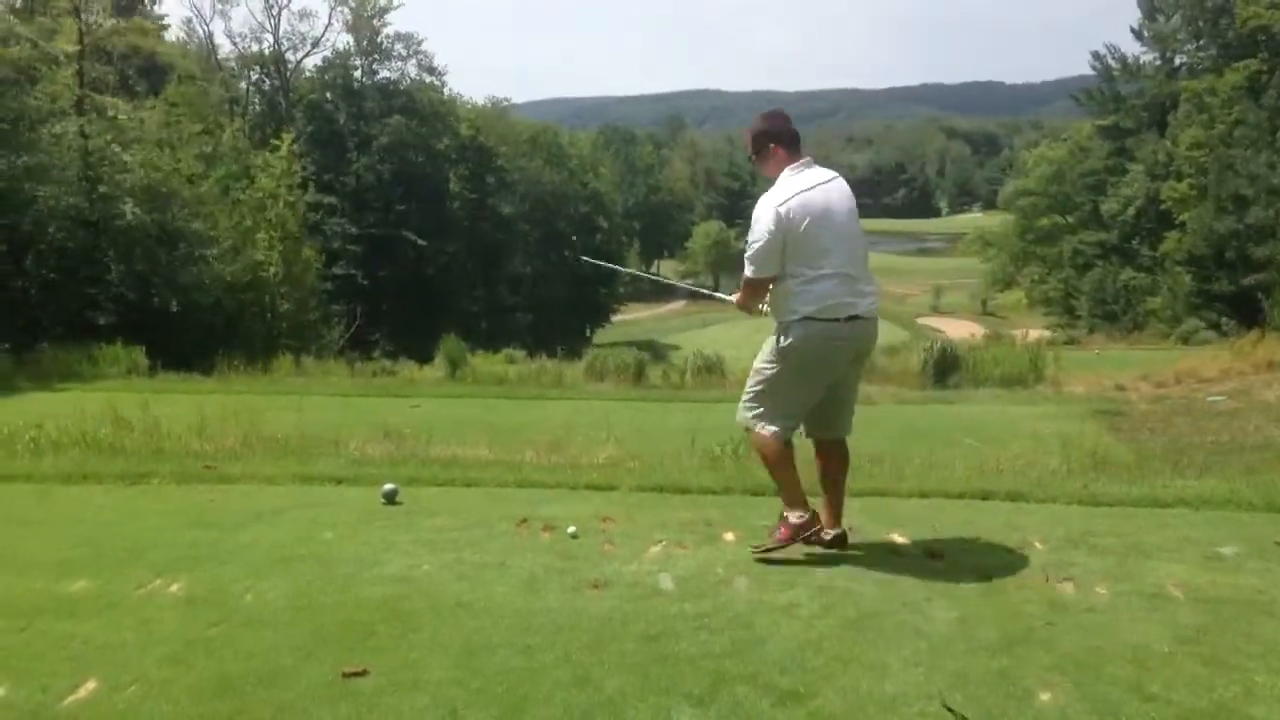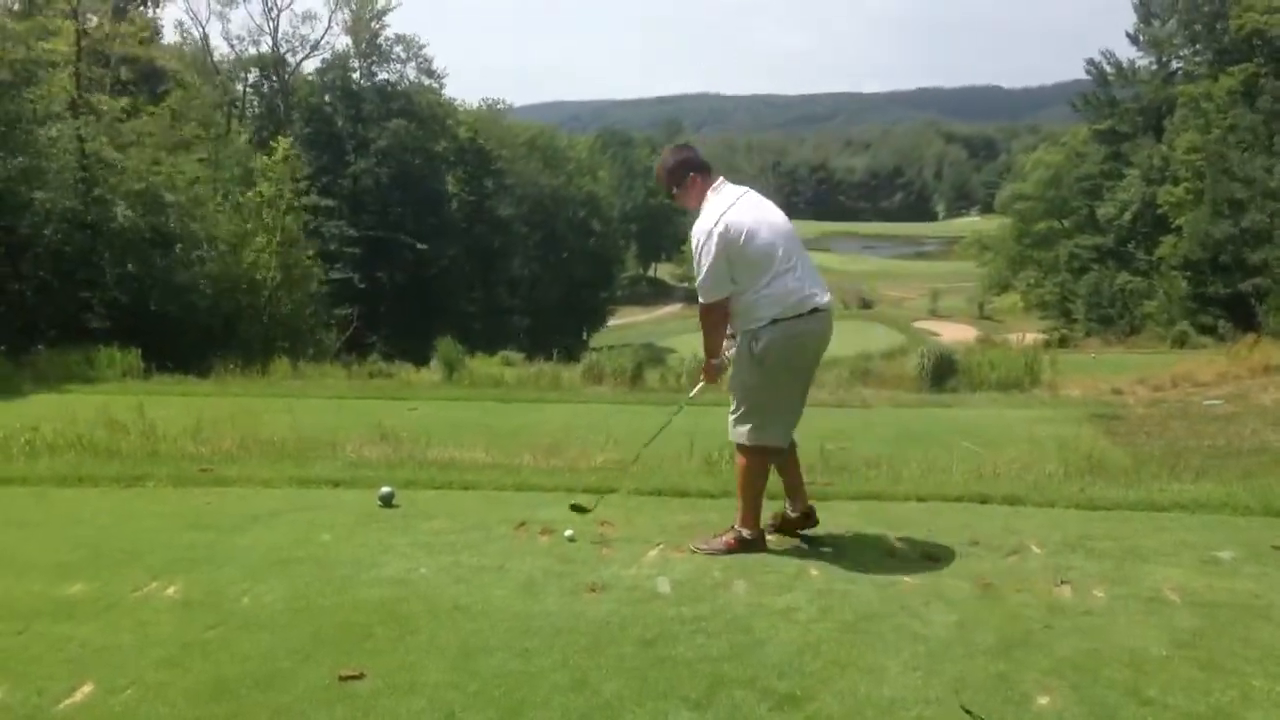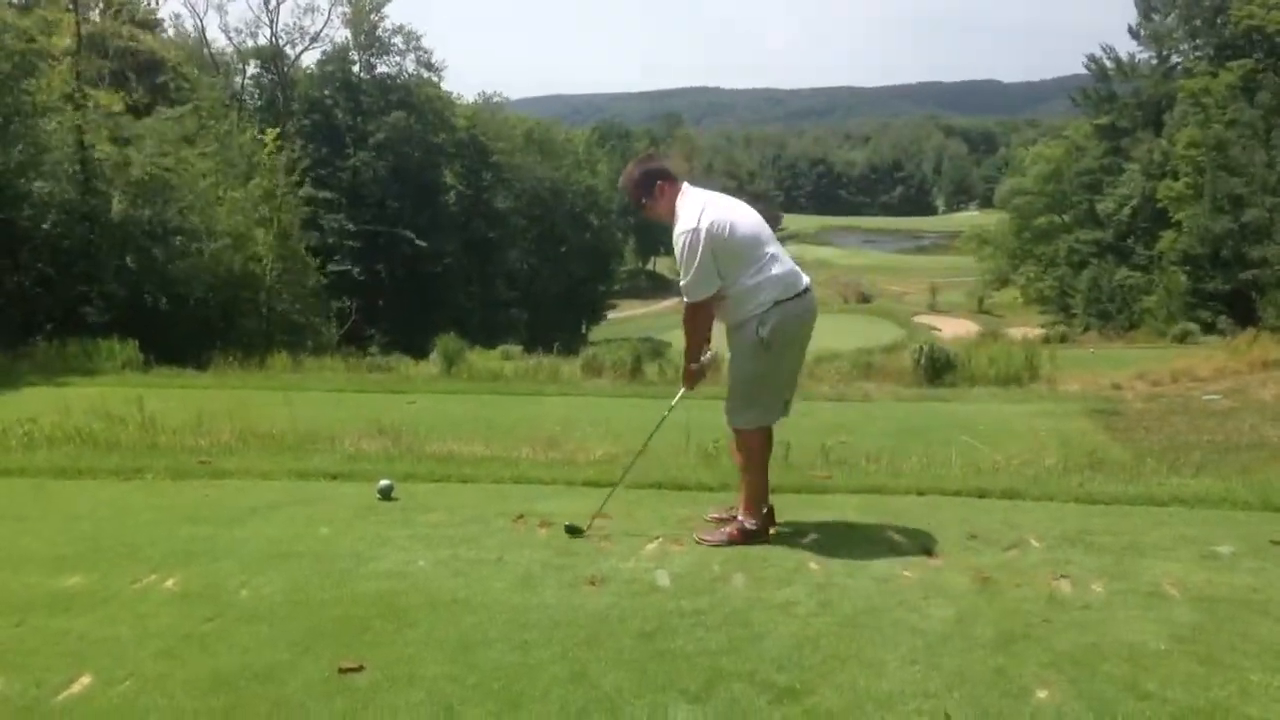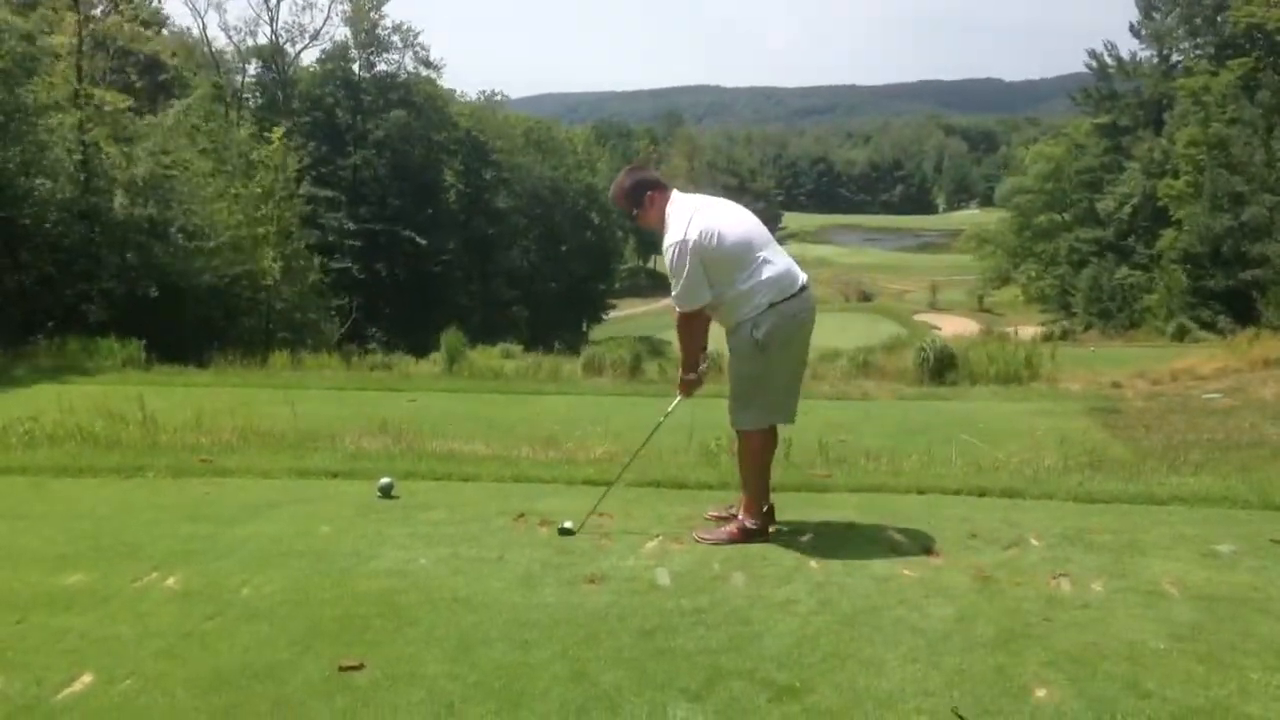
dt=0.5s
person 1, frame 1
left shoulder: (775, 203)
right shoulder: (837, 185)
left elbow: (757, 281)
left wrist: (745, 300)
right wrist: (779, 287)
left hip: (812, 328)
right hip: (860, 322)
left knee: (761, 416)
right knee: (830, 429)
left ankle: (797, 513)
right ankle: (831, 524)
person 1, frame 2
left shoulder: (709, 226)
right shoulder: (746, 198)
left elbow: (712, 304)
left wrist: (712, 356)
right wrist: (730, 334)
left hip: (777, 329)
right hip: (813, 317)
left knee: (752, 431)
right knee: (775, 424)
left ankle: (747, 529)
right ankle: (798, 506)
person 1, frame 3
left shoulder: (690, 227)
right shoulder: (706, 203)
left elbow: (698, 304)
left wrist: (691, 360)
right wrist: (703, 343)
left hip: (771, 315)
right hip: (788, 305)
left knee: (746, 416)
right knee: (755, 413)
left ankle: (751, 520)
right ankle: (757, 506)
person 1, frame 4
left shoulder: (679, 237)
right shoulder: (699, 206)
left elbow: (689, 313)
left wrist: (688, 370)
right wrist: (700, 352)
left hip: (769, 315)
right hip: (792, 302)
left knee: (751, 418)
right knee: (760, 413)
left ankle: (751, 519)
right ankle: (756, 503)
